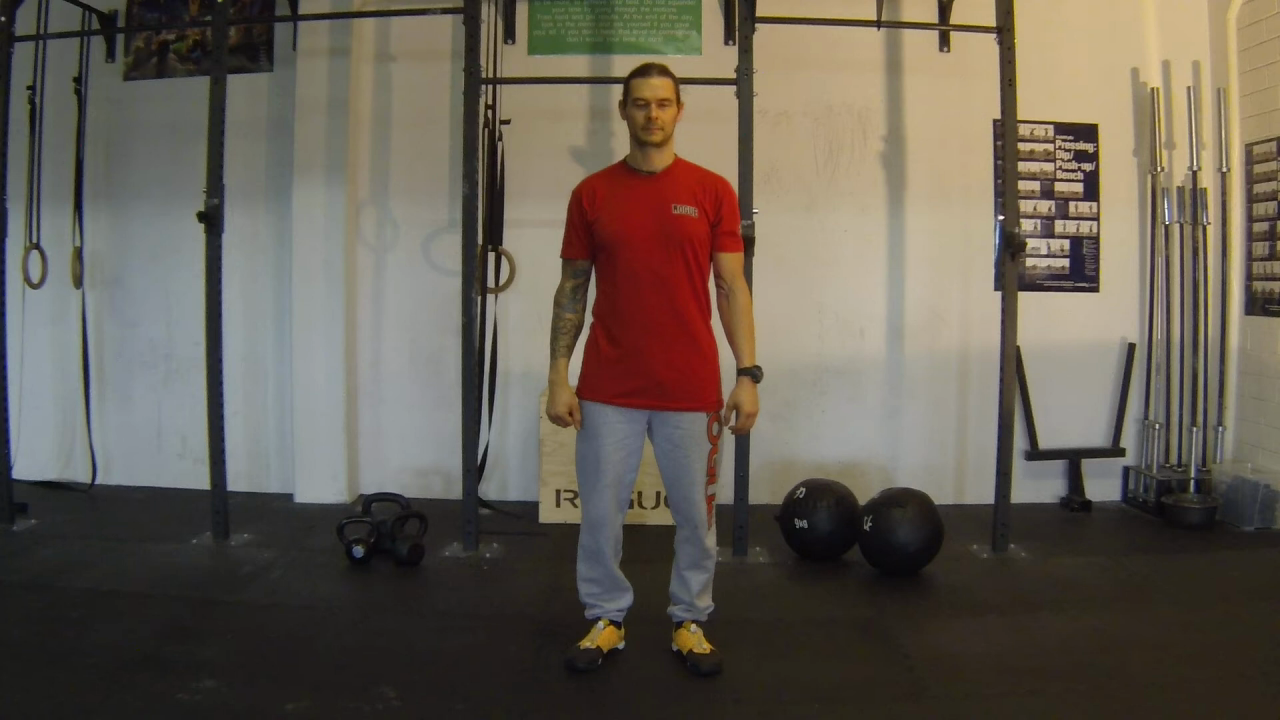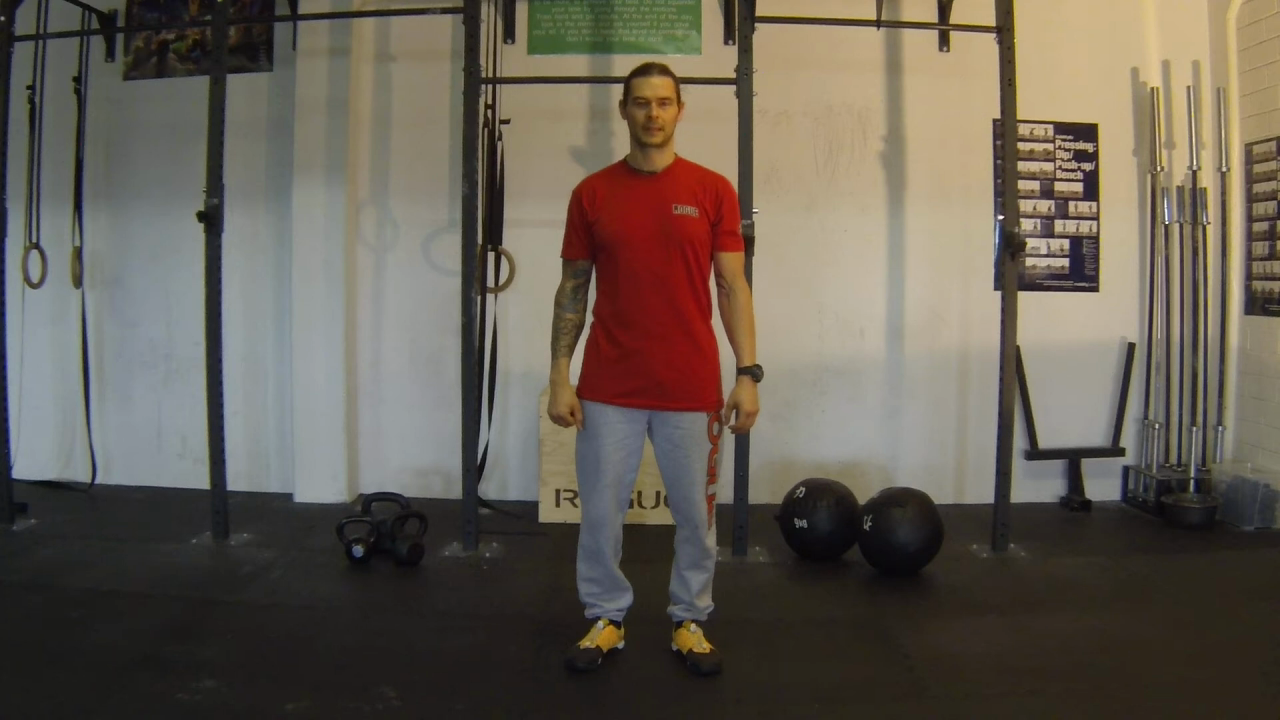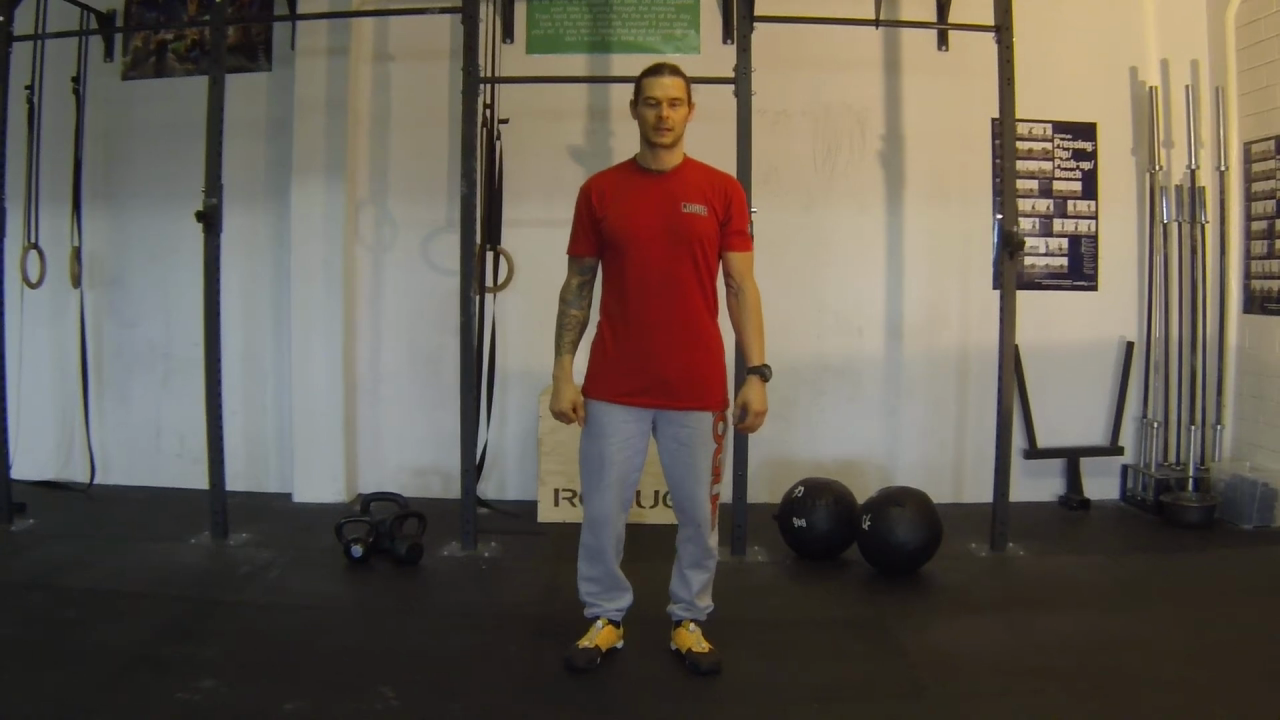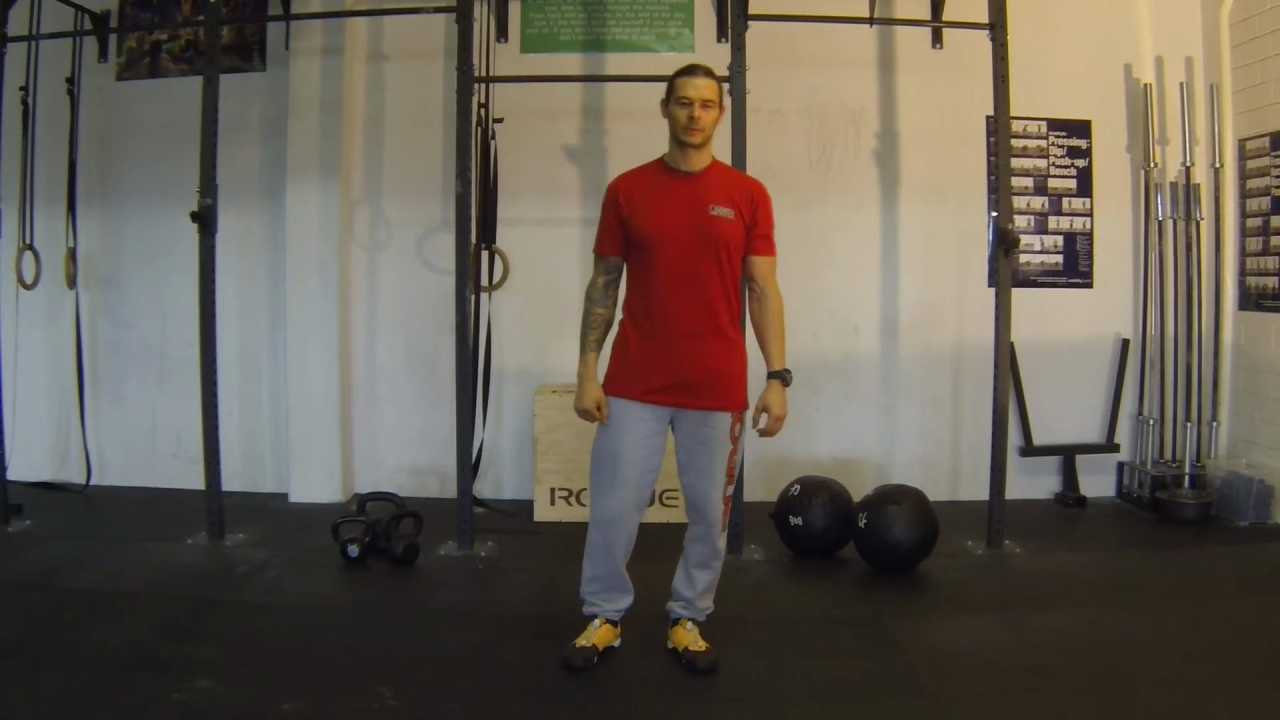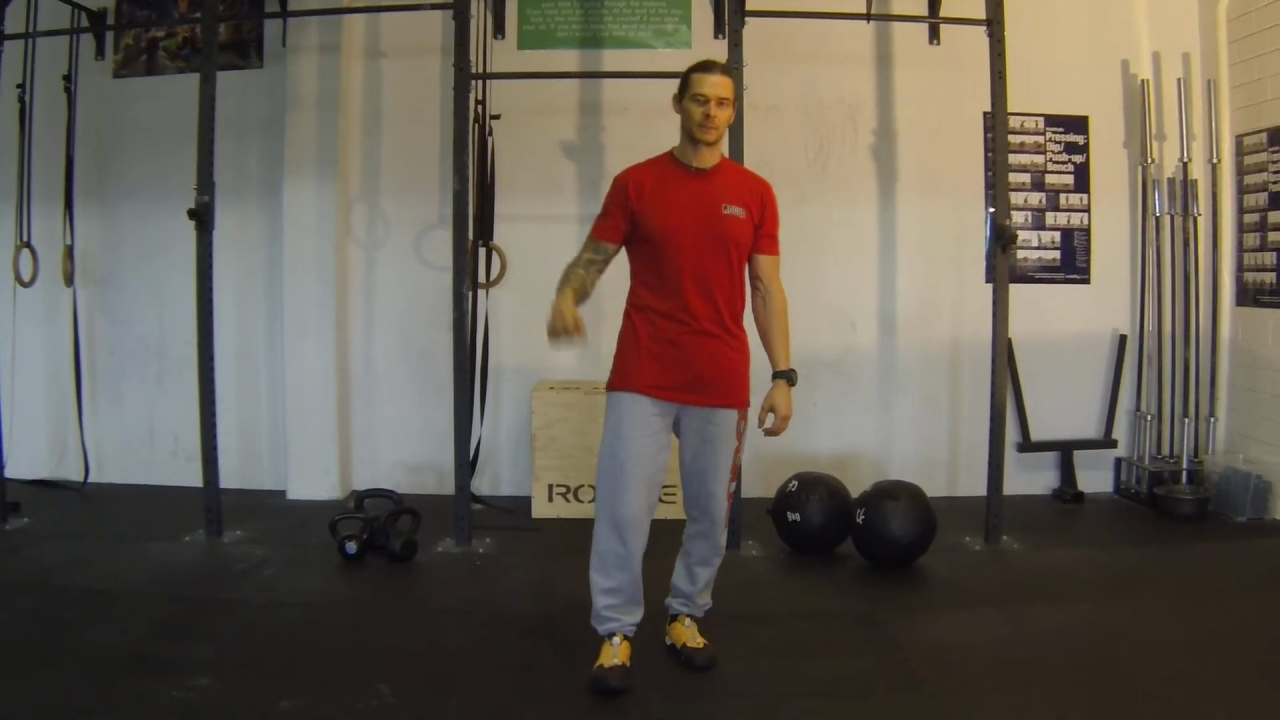
dt=0.7s
person 1, frame 1
left shoulder: (712, 191)
right shoulder: (591, 194)
left elbow: (731, 287)
right elbow: (571, 289)
left wrist: (748, 374)
right wrist: (558, 377)
left hip: (691, 388)
right hip: (609, 389)
left knee: (695, 512)
right knee: (601, 510)
left ankle: (689, 620)
right ankle: (605, 618)
person 1, frame 2
left shoulder: (713, 191)
right shoulder: (591, 193)
left elbow: (732, 286)
right elbow: (572, 290)
left wrist: (747, 373)
right wrist: (559, 378)
left hip: (691, 388)
right hip: (609, 389)
left knee: (696, 513)
right knee: (600, 511)
left ankle: (689, 620)
right ankle: (605, 618)
person 1, frame 3
left shoulder: (721, 190)
right shoulder: (599, 191)
left elbow: (740, 286)
right elbow: (577, 285)
left wrist: (756, 373)
right wrist: (562, 372)
left hip: (698, 387)
right hip: (614, 387)
left knee: (699, 512)
right knee: (603, 510)
left ankle: (689, 619)
right ankle: (605, 617)
person 1, frame 4
left shoulder: (747, 195)
right shoulder: (626, 190)
left elbow: (762, 289)
right elbow: (603, 284)
left wrist: (777, 376)
right wrist: (587, 371)
left hip: (716, 387)
right hip: (635, 382)
left knee: (709, 513)
right knee: (613, 508)
left ankle: (688, 619)
right ankle: (603, 616)
person 1, frame 5
left shoulder: (755, 193)
right shoulder: (635, 183)
left elbow: (767, 289)
right elbow: (592, 258)
left wrist: (782, 376)
right wrist: (566, 298)
left hip: (721, 382)
right hip: (642, 378)
left knee: (711, 511)
right knee: (623, 508)
left ankle: (685, 615)
right ankle: (615, 633)
